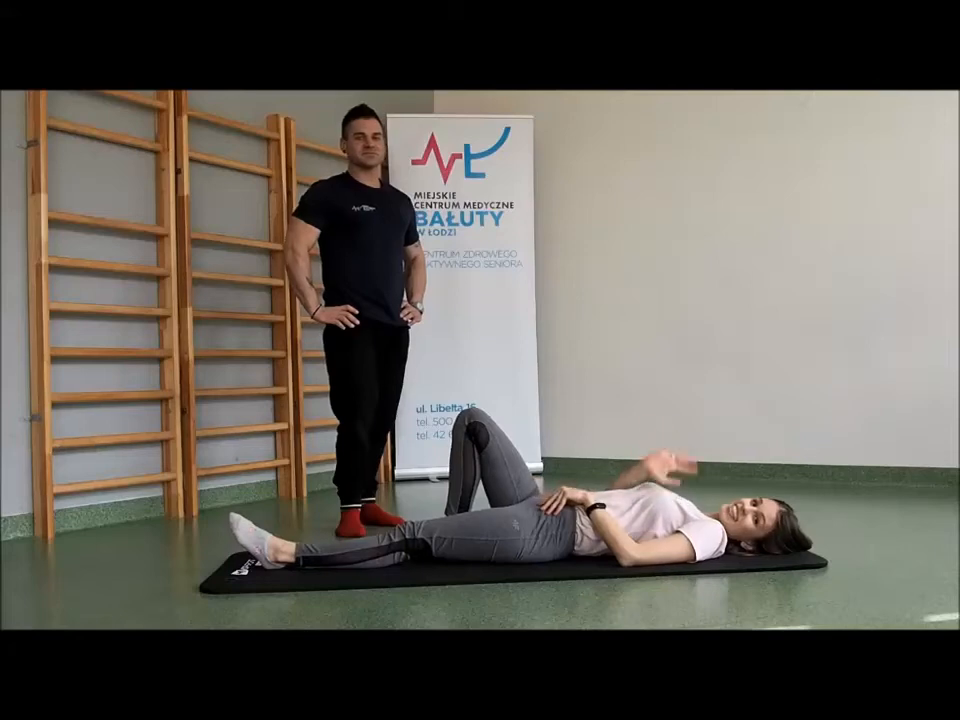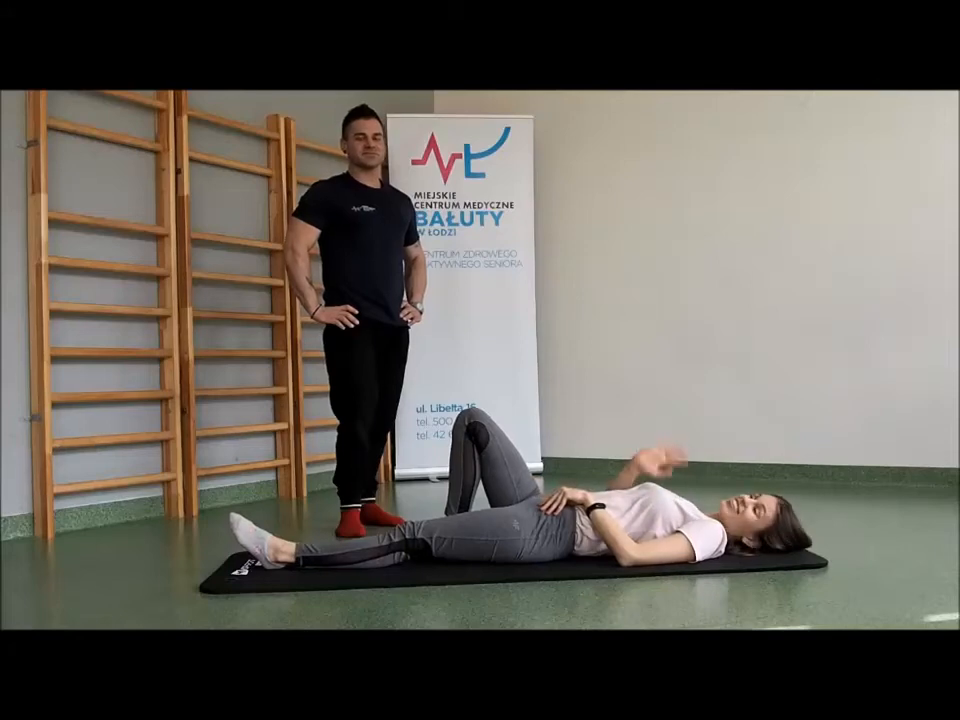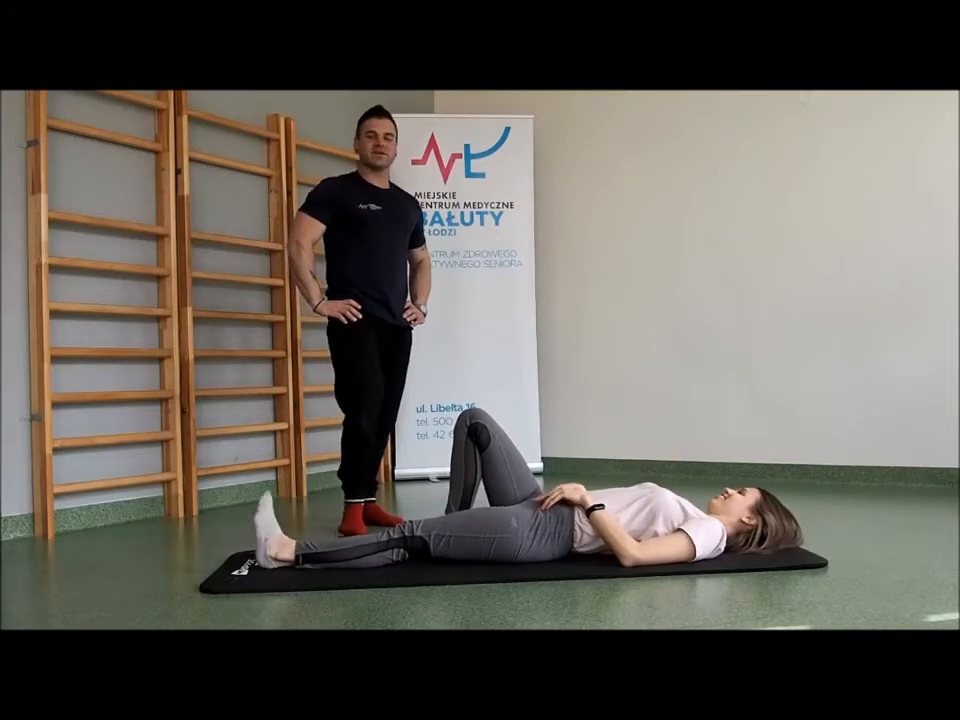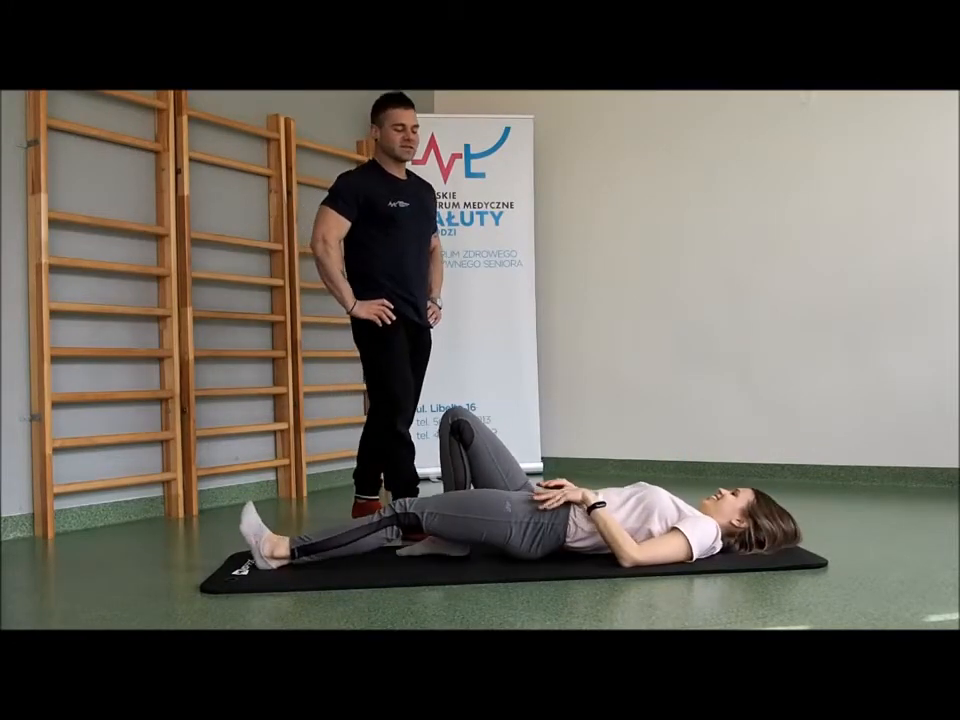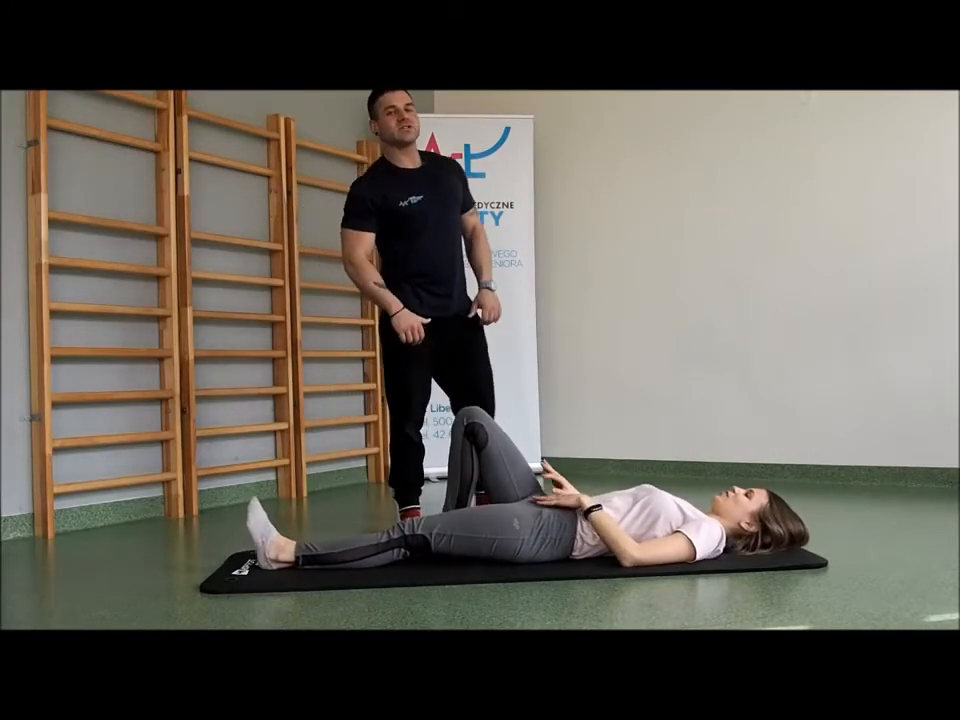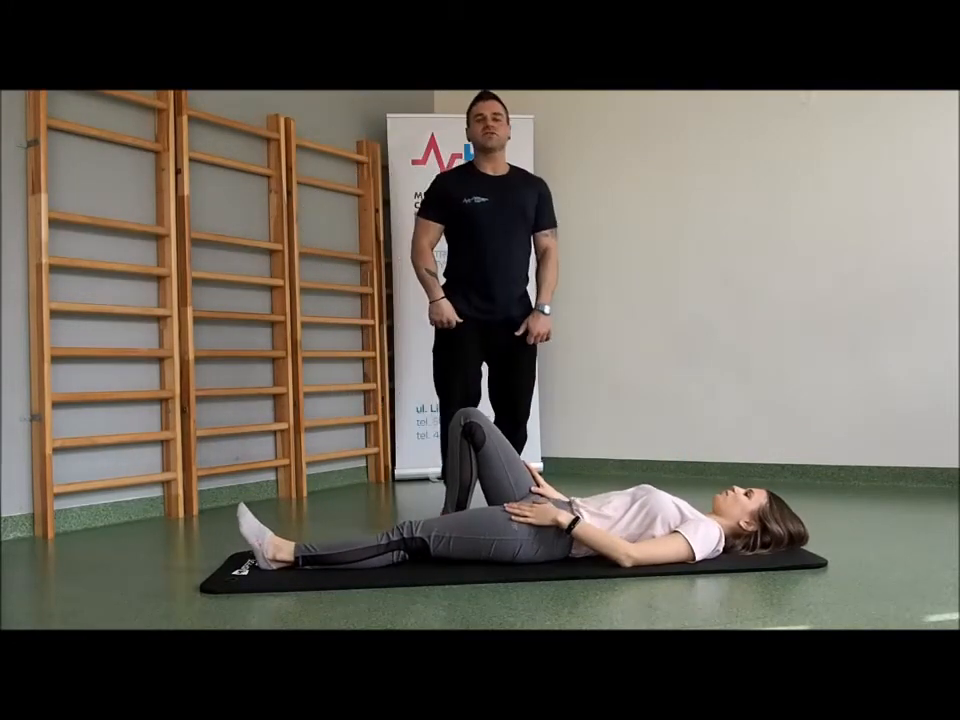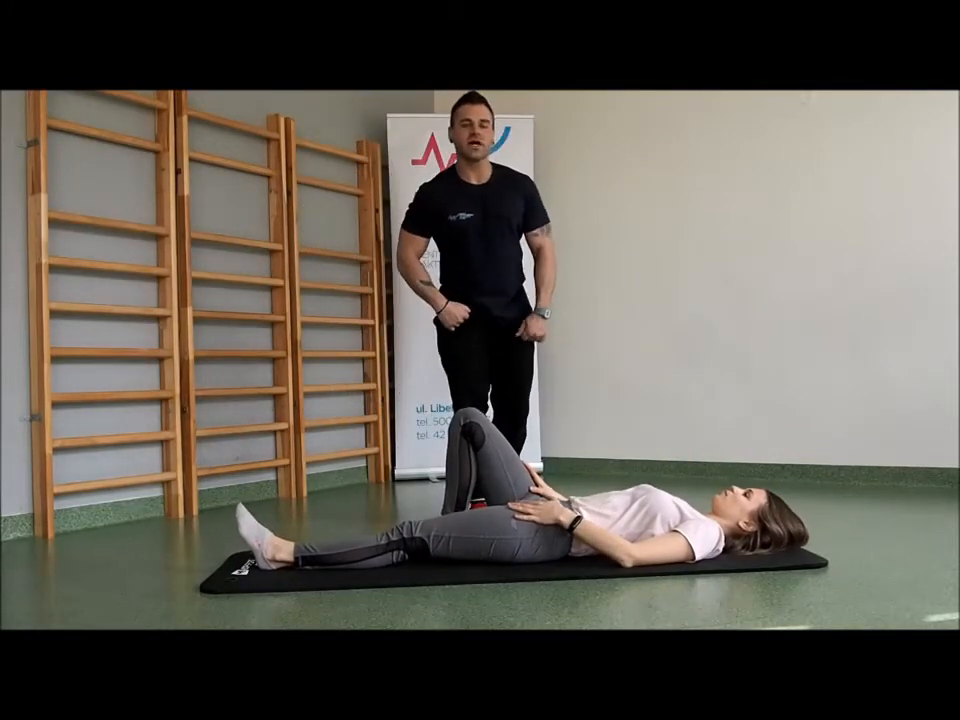
dt=0.7s
person 1, frame 1
left shoulder: (710, 539)
right shoulder: (695, 514)
left elbow: (631, 555)
left wrist: (585, 499)
right wrist: (648, 469)
left hip: (544, 536)
right hip: (544, 507)
left knee: (408, 537)
right knee: (472, 421)
left ankle: (288, 554)
right ankle: (453, 534)
person 1, frame 2
left shoulder: (710, 539)
right shoulder: (697, 515)
left elbow: (631, 554)
left wrist: (585, 501)
right wrist: (637, 466)
left hip: (548, 536)
right hip: (543, 508)
left knee: (410, 537)
right knee: (473, 422)
left ankle: (289, 554)
right ankle: (453, 535)
person 1, frame 3
left shoulder: (709, 537)
right shoulder: (690, 514)
left elbow: (633, 555)
left wrist: (587, 501)
right wrist: (578, 491)
left hip: (546, 534)
right hip: (545, 507)
left knee: (411, 536)
right knee: (473, 421)
left ankle: (289, 552)
right ankle: (454, 535)
person 1, frame 4
left shoulder: (704, 534)
right shoulder: (689, 518)
left elbow: (634, 556)
left wrist: (588, 499)
right wrist: (577, 490)
left hip: (539, 526)
right hip: (538, 503)
left knee: (403, 512)
right knee: (457, 421)
left ankle: (284, 551)
right ankle: (449, 537)
person 1, frame 5
left shoulder: (709, 538)
right shoulder: (692, 516)
left elbow: (632, 555)
left wrist: (585, 502)
right wrist: (572, 492)
left hip: (548, 535)
right hip: (548, 509)
left knee: (410, 535)
right knee: (472, 419)
left ankle: (290, 554)
right ankle: (452, 533)
person 1, frame 6
left shoulder: (707, 537)
right shoulder: (692, 518)
left elbow: (629, 554)
left wrist: (563, 519)
right wrist: (556, 495)
left hip: (548, 537)
right hip: (553, 511)
left knee: (409, 537)
right knee: (469, 420)
left ankle: (289, 553)
right ankle: (451, 533)
person 1, frame 7
left shoulder: (707, 537)
right shoulder: (689, 517)
left elbow: (630, 554)
left wrist: (566, 517)
right wrist: (556, 496)
left hip: (544, 536)
right hip: (549, 510)
left knee: (408, 538)
right knee: (469, 420)
left ankle: (289, 553)
right ankle: (450, 532)
person 2, frame 1
left shoulder: (400, 201)
right shoulder: (328, 194)
left elbow: (415, 257)
right elbow: (294, 251)
left wrist: (417, 302)
right wrist: (316, 308)
left hip: (395, 328)
right hip: (352, 327)
left knee: (382, 418)
right knee: (357, 417)
left ankle: (368, 500)
right ankle: (350, 509)
person 2, frame 2
left shoulder: (400, 202)
right shoulder: (328, 194)
left elbow: (415, 257)
right elbow: (295, 251)
left wrist: (416, 303)
right wrist: (316, 307)
left hip: (395, 327)
right hip: (351, 327)
left knee: (382, 418)
right knee: (358, 416)
left ankle: (367, 500)
right ankle: (350, 508)
person 2, frame 3
left shoulder: (408, 204)
right shoulder: (335, 191)
left elbow: (421, 260)
right elbow: (298, 245)
left wrist: (420, 304)
right wrist: (319, 301)
left hip: (397, 325)
right hip: (354, 320)
left knee: (385, 415)
right knee: (364, 408)
left ankle: (367, 500)
right ankle: (354, 506)
person 2, frame 4
left shoulder: (423, 190)
right shoulder: (356, 184)
right elbow: (323, 243)
left wrist: (435, 298)
right wrist: (352, 303)
left hip: (417, 320)
right hip: (380, 318)
left knee: (388, 413)
right knee: (395, 412)
left ankle: (366, 498)
person 2, frame 5
left shoulder: (449, 170)
right shoulder: (370, 188)
left elbow: (473, 229)
right elbow: (356, 258)
left wrist: (486, 285)
right wrist: (395, 309)
left hip: (459, 313)
right hip: (409, 319)
left knee: (479, 405)
right knee: (408, 418)
left ankle: (486, 495)
right ankle: (409, 509)
person 2, frame 6
left shoulder: (534, 187)
right shoulder: (449, 185)
left elbow: (548, 251)
right elbow: (422, 245)
left wrist: (542, 309)
right wrist: (436, 297)
left hip: (515, 320)
right hip: (461, 318)
left knee: (513, 416)
right knee: (459, 411)
person 2, frame 7
left shoulder: (519, 186)
right shoulder: (434, 195)
left elbow: (544, 250)
right elbow: (407, 256)
left wrist: (541, 311)
right wrist: (441, 304)
left hip: (514, 319)
right hip: (461, 319)
left knee: (514, 412)
right knee: (471, 411)
